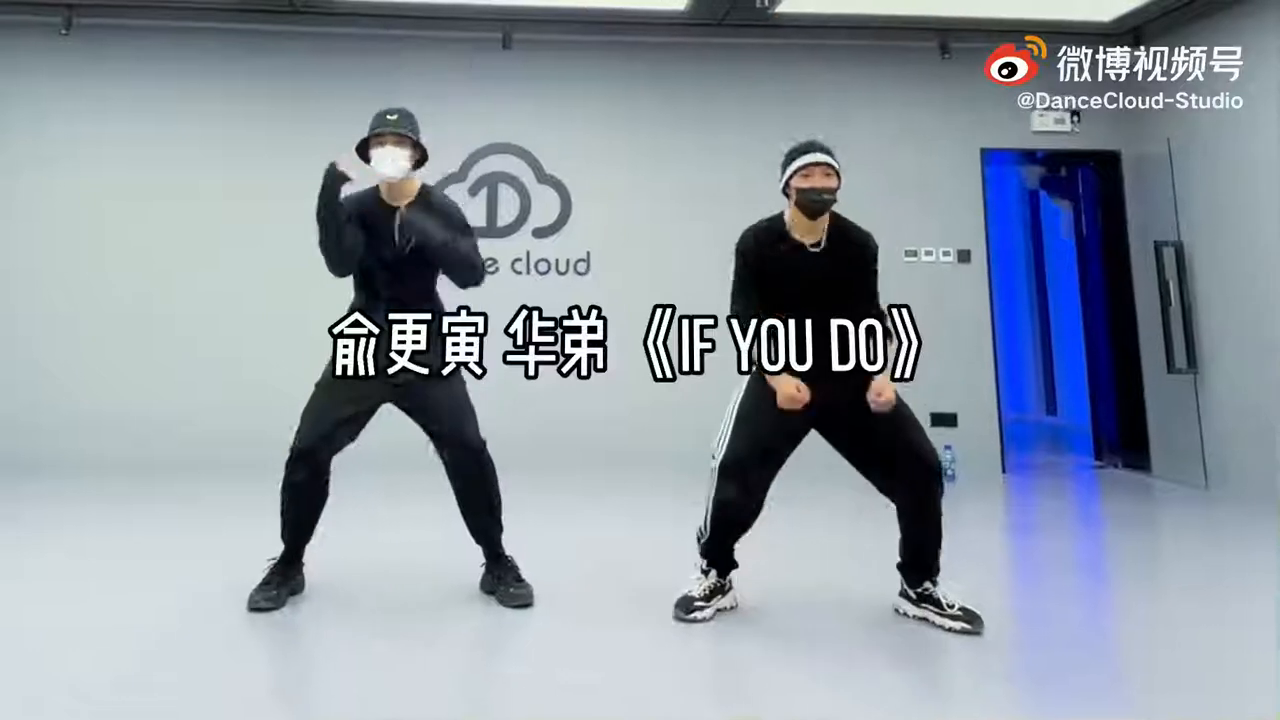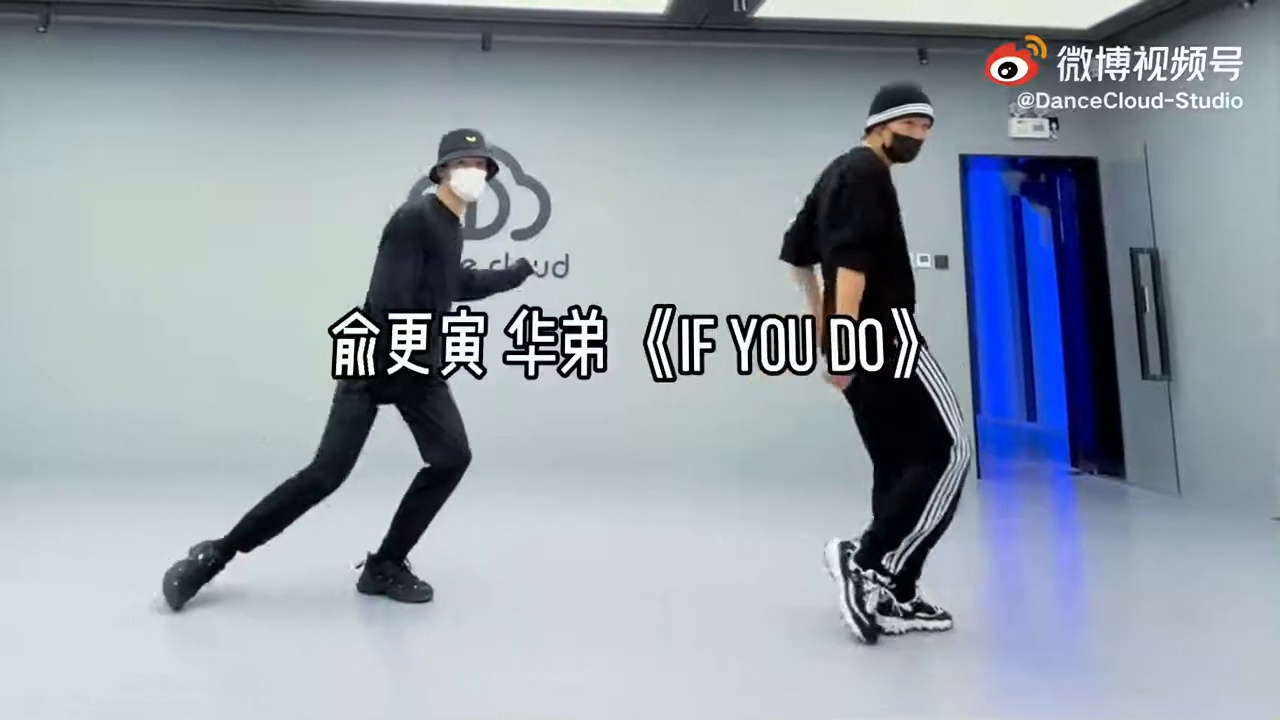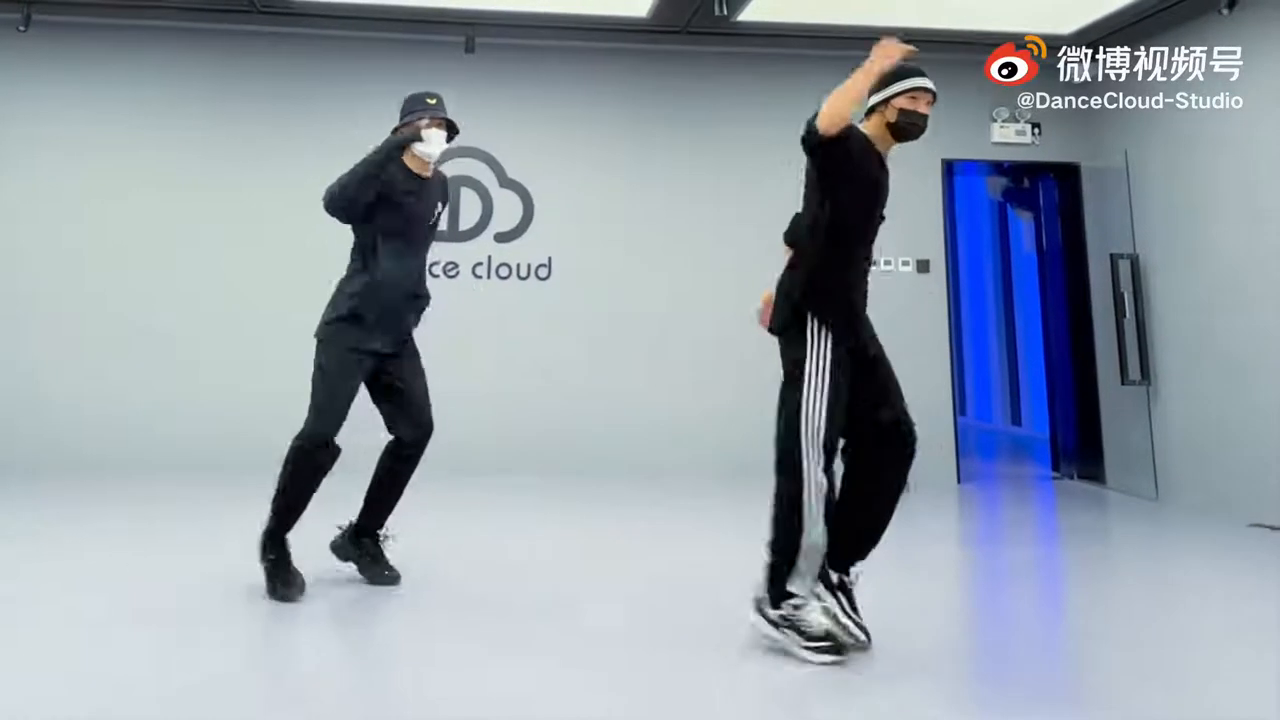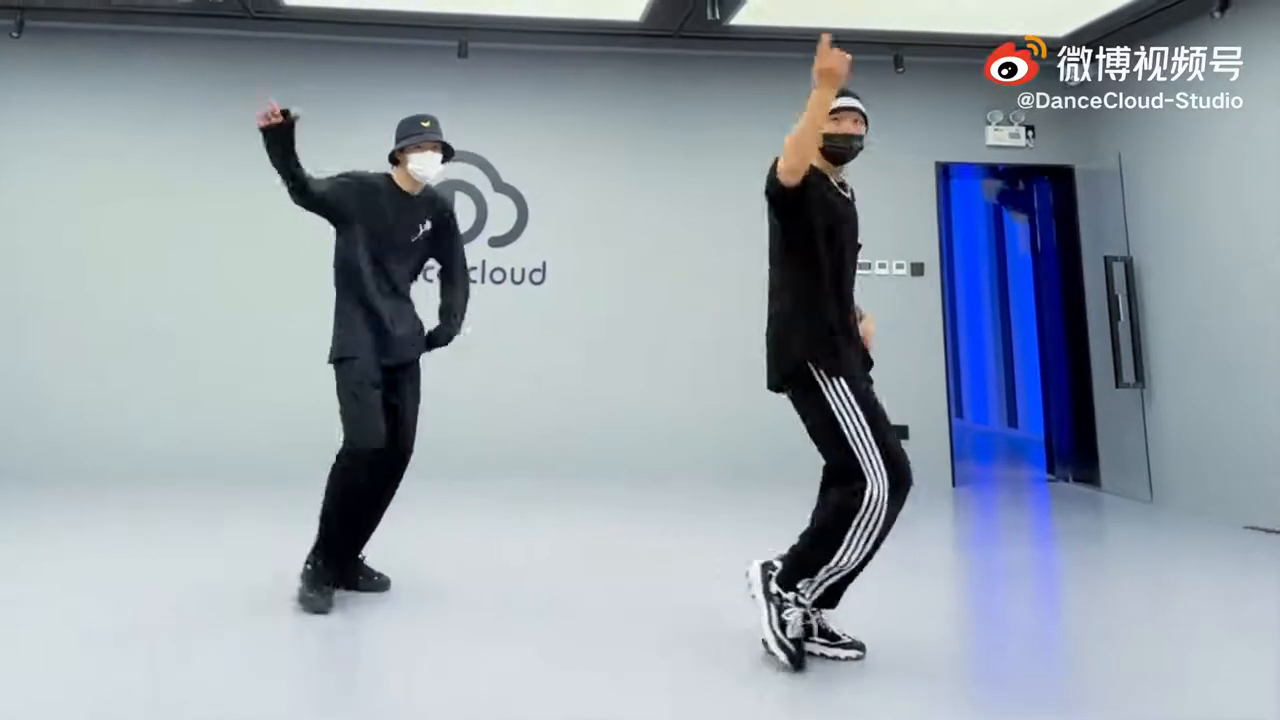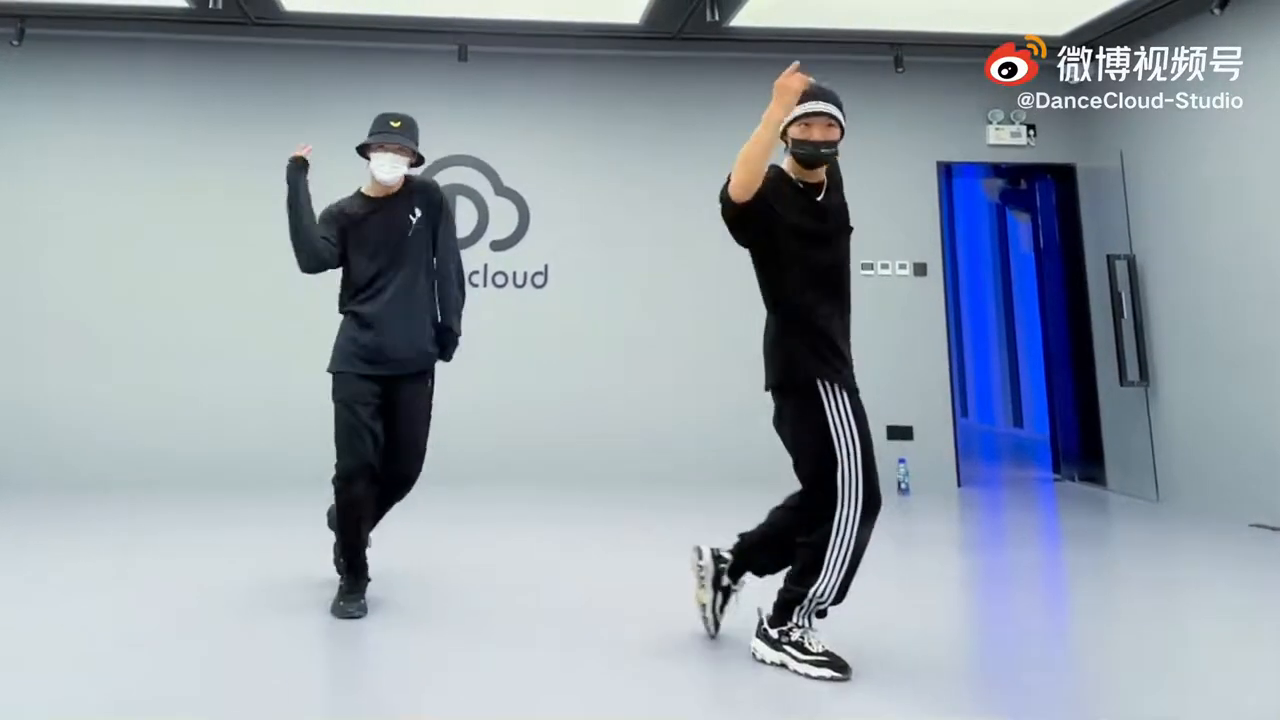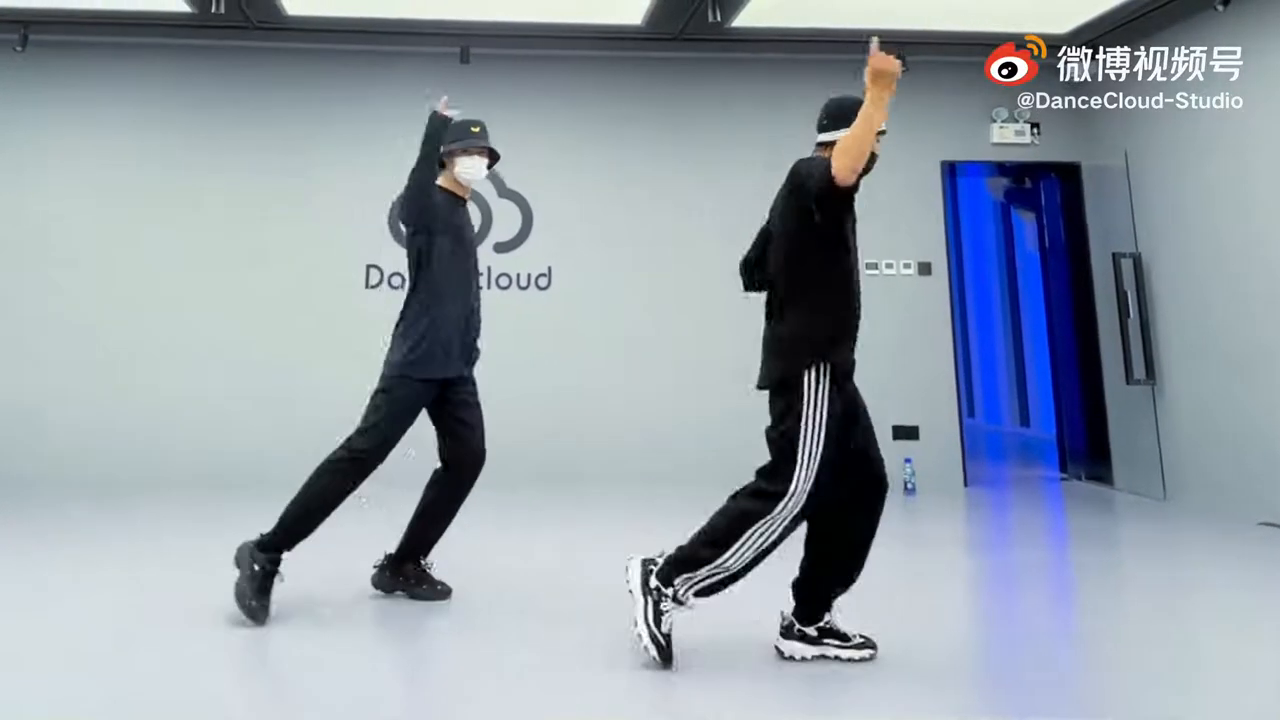
dt=0.7s
person 1, frame 1
left shoulder: (857, 245)
right shoulder: (756, 244)
left elbow: (870, 322)
right elbow: (750, 326)
left wrist: (883, 377)
right wrist: (781, 379)
left hip: (846, 377)
right hip: (779, 377)
left knee: (921, 468)
right knee: (735, 469)
left ankle: (919, 587)
right ankle: (715, 577)
person 1, frame 2
left shoulder: (842, 172)
right shoulder: (866, 173)
left elbow: (797, 248)
right elbow: (852, 259)
left wrist: (815, 306)
right hip: (880, 338)
left knee: (902, 462)
right knee: (948, 451)
left ankle: (895, 595)
right ankle: (868, 565)
person 1, frame 3
left shoulder: (875, 163)
right shoulder: (845, 150)
right elbow: (824, 124)
left wrist: (781, 289)
right wrist: (875, 64)
left hip: (844, 320)
right hip: (814, 322)
left knee: (892, 442)
right knee: (811, 456)
left ankle: (829, 573)
right ankle: (782, 599)
person 1, frame 4
left shoulder: (842, 195)
right shoulder: (798, 188)
right elbow: (788, 168)
left wrist: (857, 325)
right wrist: (822, 91)
left hip: (836, 355)
right hip: (810, 358)
left knee: (855, 485)
right knee: (880, 483)
left ankle: (799, 613)
right ankle: (787, 582)
person 1, frame 5
left shoulder: (831, 179)
right shoulder: (767, 191)
right elbow: (738, 196)
right wrist: (777, 104)
left hip: (824, 361)
right hip: (806, 365)
left knee: (833, 491)
right knee: (851, 500)
left ankle: (730, 563)
right ankle: (784, 629)
person 1, frame 6
left shoulder: (800, 195)
right shoulder: (811, 178)
left elbow: (752, 271)
right elbow: (844, 172)
right wrist: (880, 92)
left hip: (821, 361)
right hip: (809, 362)
left knee: (862, 484)
right knee: (788, 491)
left ankle: (807, 622)
right ankle: (667, 581)
person 2, frame 1
left shoulder: (441, 211)
right shoulder: (356, 208)
left elbow: (470, 271)
right elbow: (340, 265)
left wrist: (426, 234)
right wrist: (328, 195)
left hip: (424, 357)
left knee: (469, 449)
right knee: (308, 451)
left ankle: (498, 564)
right ankle: (289, 566)
person 2, frame 2
left shoulder: (452, 224)
right shoulder: (415, 218)
right elbow: (388, 296)
left wrist: (514, 276)
right wrist: (384, 372)
left hip: (419, 363)
right hip: (373, 359)
left knee: (452, 457)
right knee: (327, 472)
left ankle: (386, 565)
right ankle: (221, 551)
person 2, frame 3
left shoulder: (438, 187)
right shoulder: (383, 175)
right elbow: (336, 202)
right wrist: (393, 145)
left hip: (396, 334)
right hip: (351, 327)
left knee: (415, 431)
right knee: (321, 435)
left ankle: (362, 536)
right ankle: (274, 547)
person 2, frame 4
left shoulder: (438, 211)
right shoulder: (360, 190)
left elbow: (456, 274)
right elbow: (304, 191)
left wrist: (449, 325)
right wrist: (279, 137)
left hip: (403, 351)
right hip: (358, 348)
left knee: (396, 456)
right knee: (365, 447)
left ankle: (344, 560)
right ankle: (319, 561)
person 2, frame 5
left shoulder: (428, 197)
right shoulder: (342, 215)
left elbow: (449, 263)
right elbow: (311, 259)
left wrist: (451, 323)
right wrist: (299, 178)
left hip: (415, 362)
right hip: (359, 361)
left knee: (404, 467)
right knee: (355, 467)
left ankle: (350, 523)
right ankle: (353, 576)
person 2, frame 6
left shoulder: (461, 211)
right shoulder: (431, 201)
right elbow: (412, 215)
right wrist: (436, 132)
left hip: (455, 366)
right hip: (416, 362)
left knee: (466, 459)
right knee: (361, 454)
left ankle: (403, 565)
right ankle: (266, 554)
